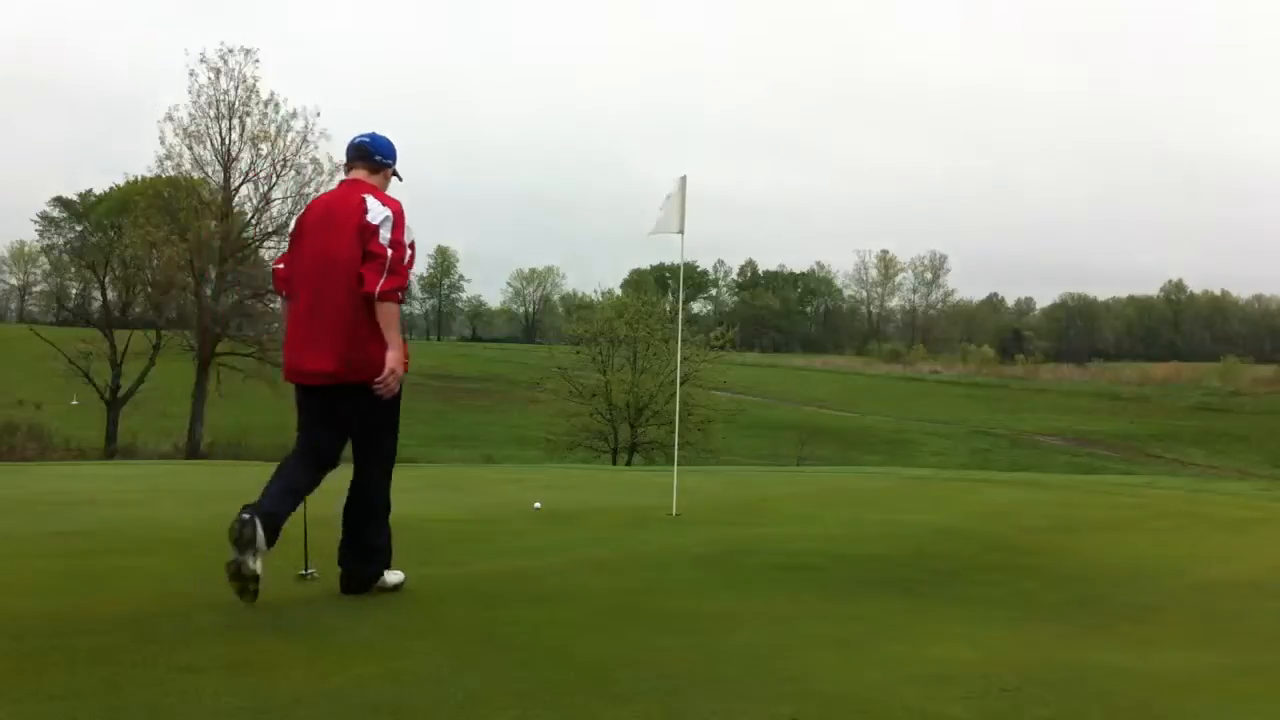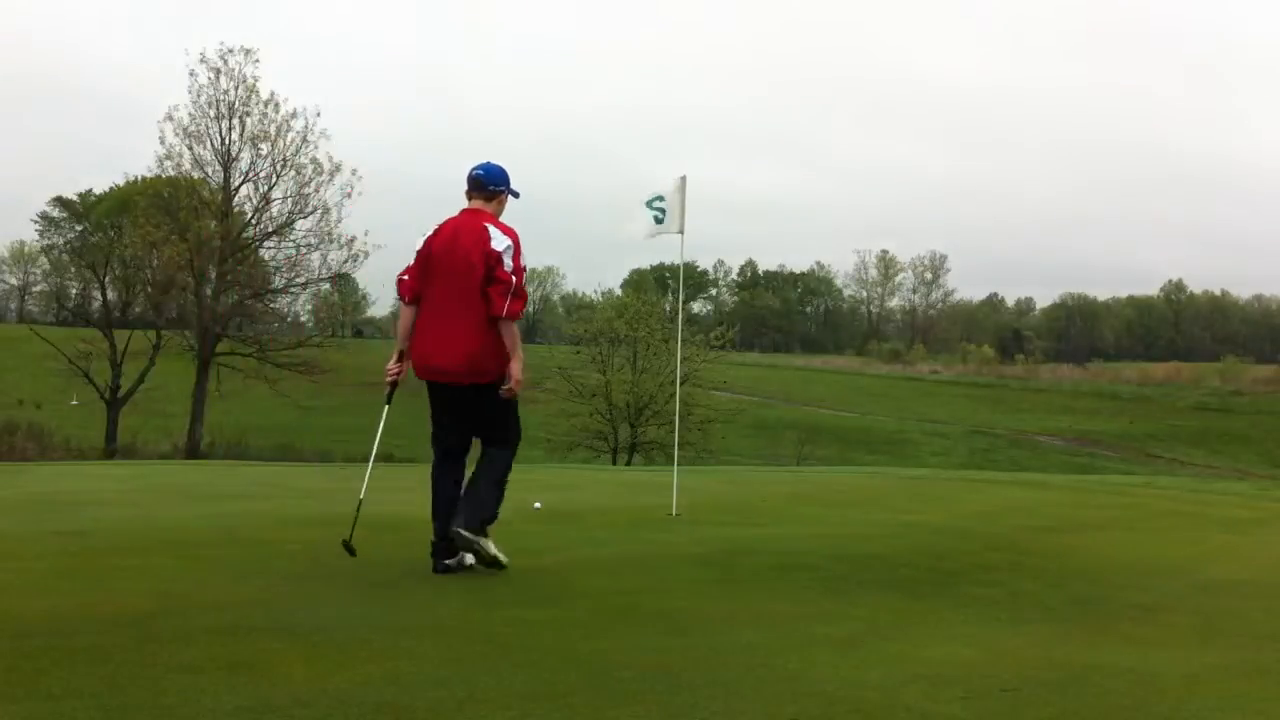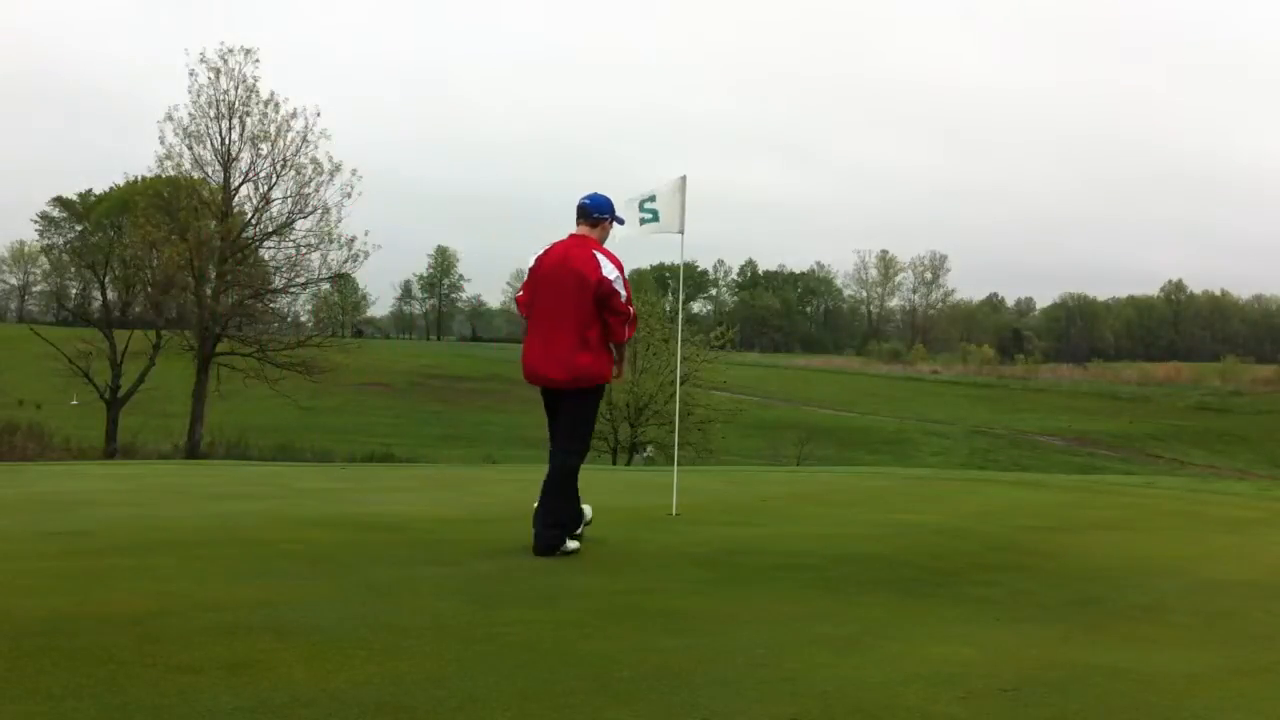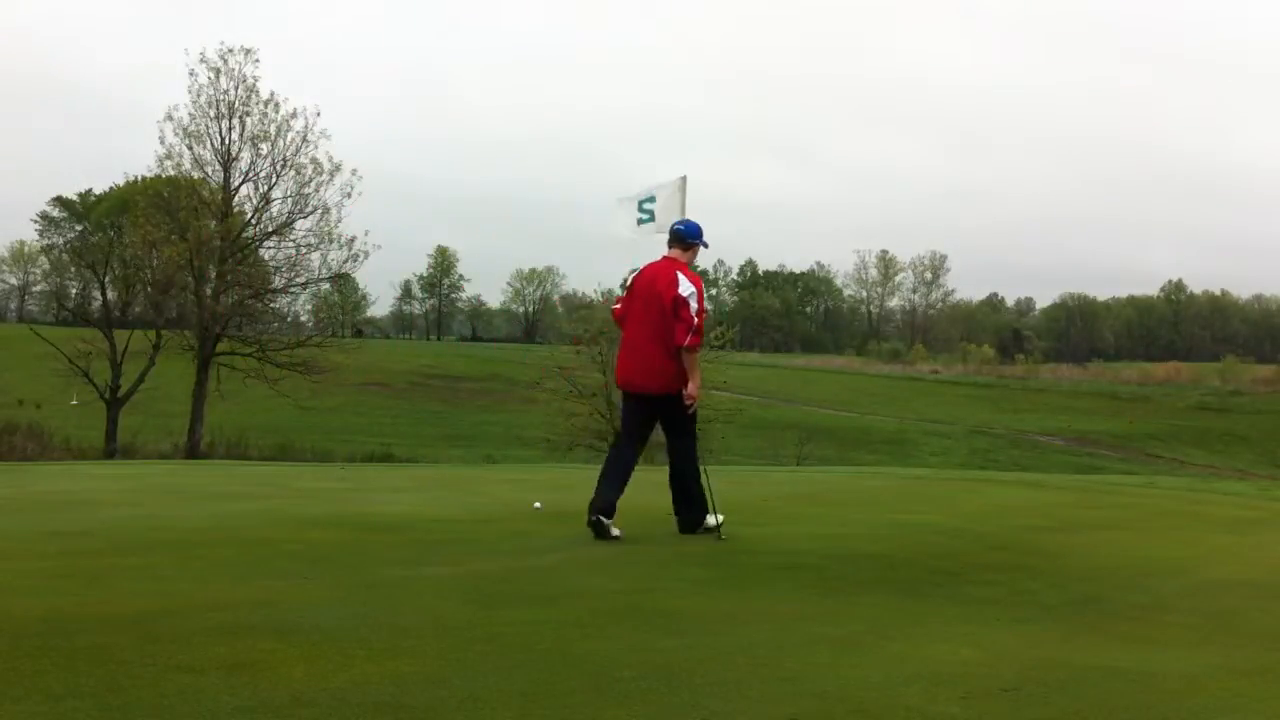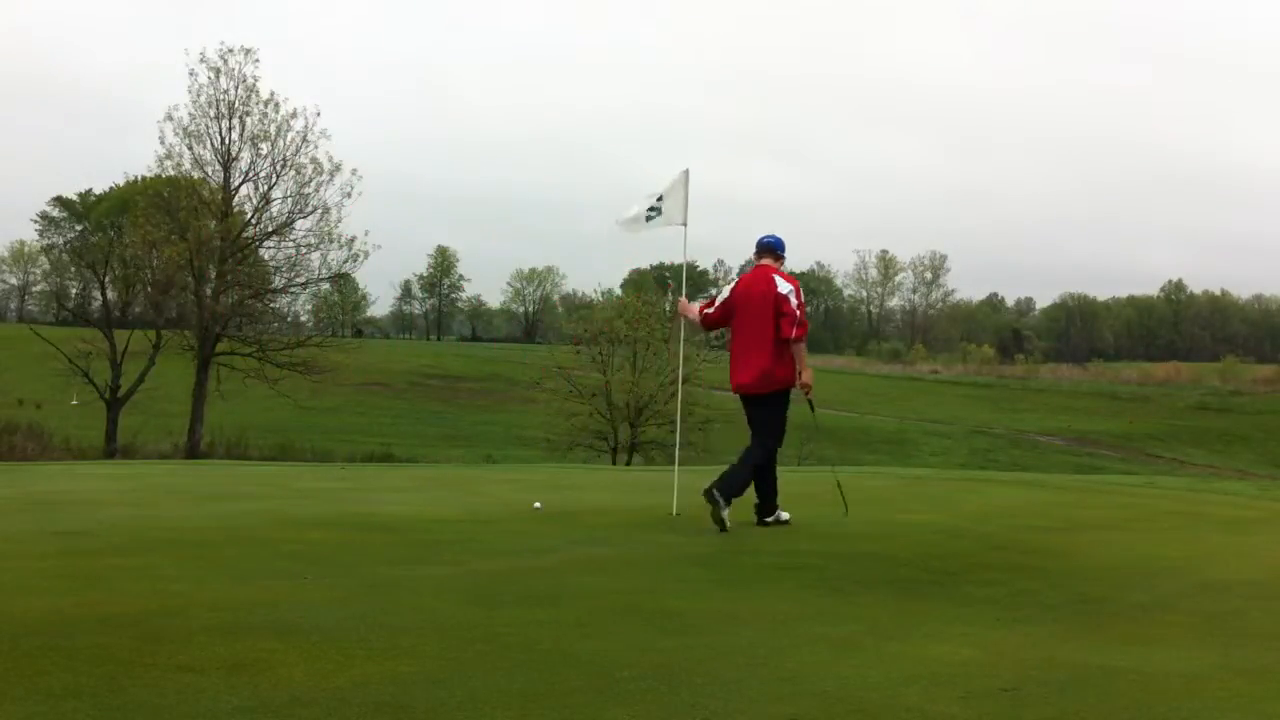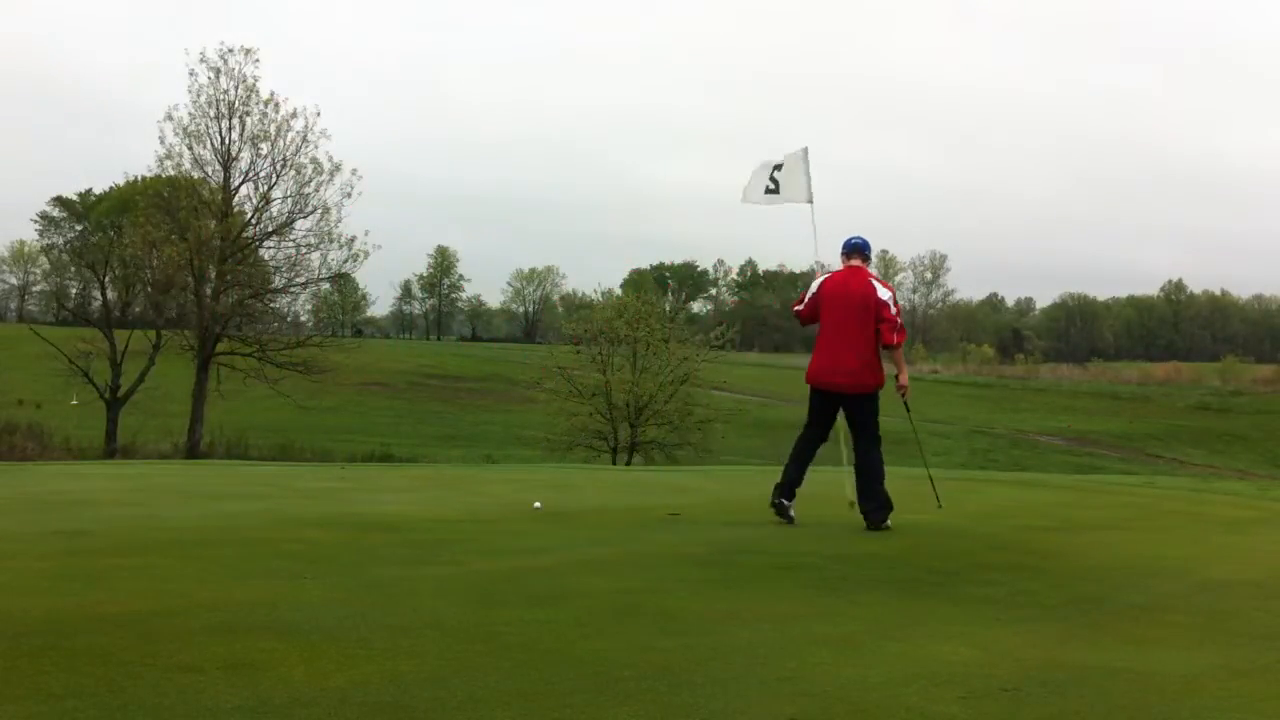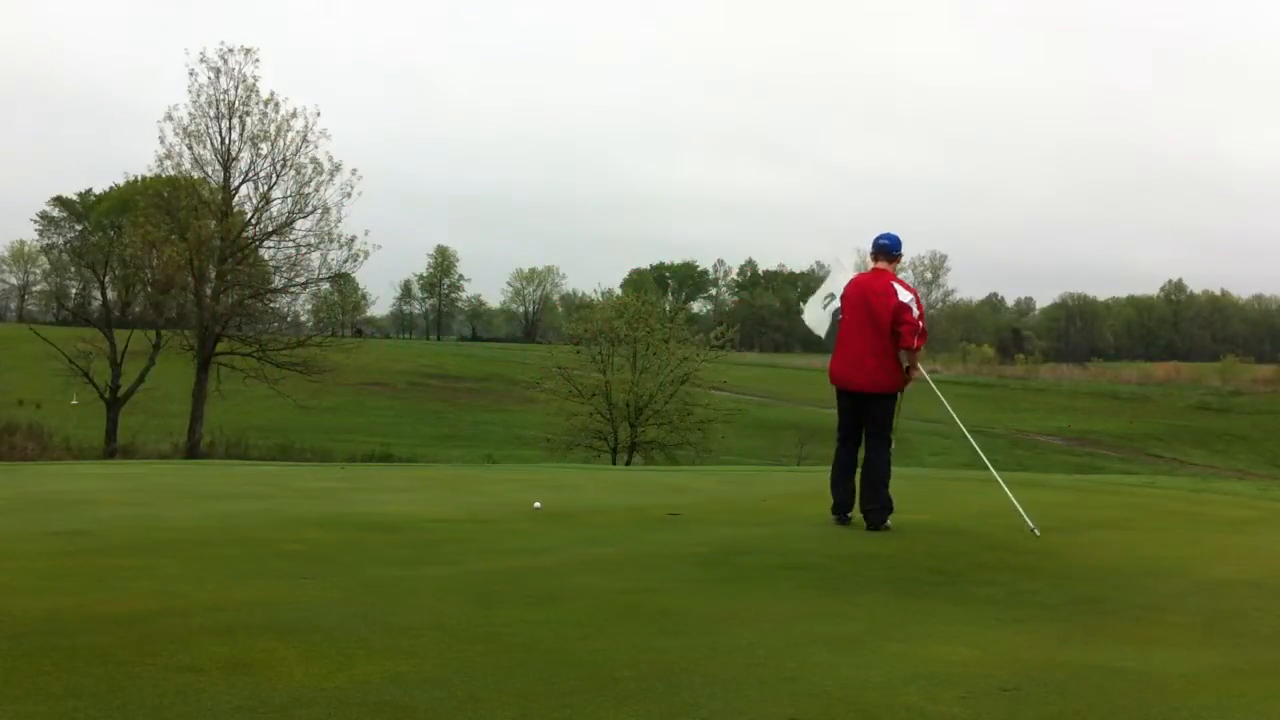
dt=0.7s
person 1, frame 1
left shoulder: (310, 210)
right shoulder: (383, 209)
left elbow: (288, 286)
right elbow: (385, 284)
left wrist: (303, 346)
right wrist: (395, 348)
left hip: (309, 355)
right hip: (367, 359)
left knee: (312, 454)
right knee: (374, 463)
left ankle: (258, 521)
right ankle: (365, 569)
person 1, frame 2
left shoulder: (436, 235)
right shoulder: (502, 237)
left elbow: (409, 296)
right elbow: (507, 305)
left wrist: (401, 353)
right wrist: (515, 360)
left hip: (436, 361)
right hip: (481, 366)
left knee: (448, 450)
right knee: (501, 442)
left ankle: (446, 550)
right ankle: (472, 523)
person 1, frame 3
left shoulder: (544, 256)
right shoulder: (605, 263)
left elbow: (525, 306)
right elbow: (620, 322)
right wrist: (620, 360)
left hip: (544, 365)
right hip: (584, 368)
left knee: (562, 440)
right knee: (571, 447)
left ankle: (569, 514)
right ankle: (549, 535)
person 1, frame 4
left shoulder: (639, 275)
right shoulder: (688, 281)
left elbow: (620, 316)
right elbow: (688, 336)
right wrist: (693, 380)
left hip: (633, 375)
right hip: (671, 378)
left knee: (627, 442)
right knee: (682, 445)
left ankle: (602, 507)
right ankle: (693, 516)
person 1, frame 5
left shoulder: (736, 285)
right shoulder: (785, 284)
left elbow: (708, 318)
right elbow: (794, 331)
left wrist: (687, 310)
right wrist: (804, 368)
left hip: (744, 376)
right hip: (774, 375)
left knee: (763, 438)
right knee: (767, 440)
left ankle: (767, 509)
right ankle: (722, 490)
person 1, frame 6
left shoulder: (823, 282)
right shoulder: (880, 289)
left elbow: (802, 315)
right elbow: (892, 335)
right wrist: (902, 371)
left hip: (823, 375)
right hip: (862, 379)
left knee: (811, 436)
right knee: (867, 445)
left ankle: (784, 495)
right ankle: (876, 515)
person 1, frame 7
left shoulder: (851, 285)
right shoulder: (903, 293)
right elbow: (911, 339)
right wrist: (912, 368)
left hip: (846, 376)
right hip: (881, 380)
left knee: (847, 442)
right knee: (877, 447)
left ankle: (842, 508)
right ankle: (875, 514)
